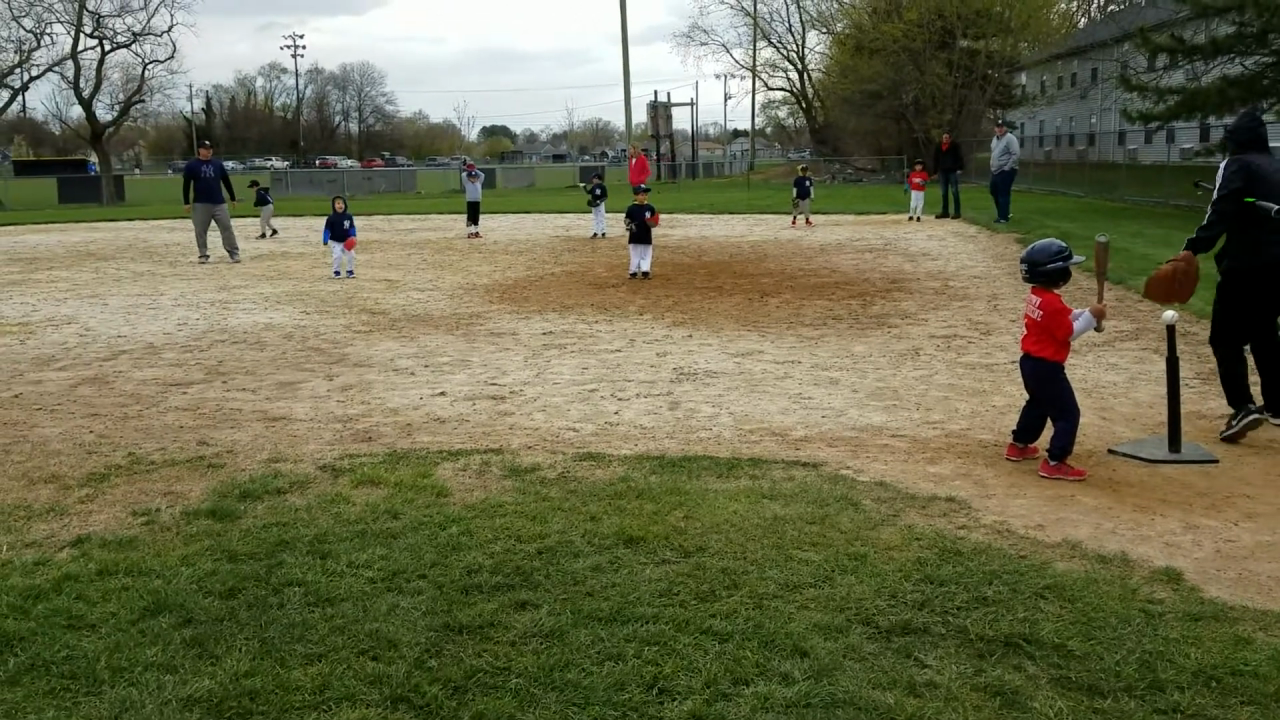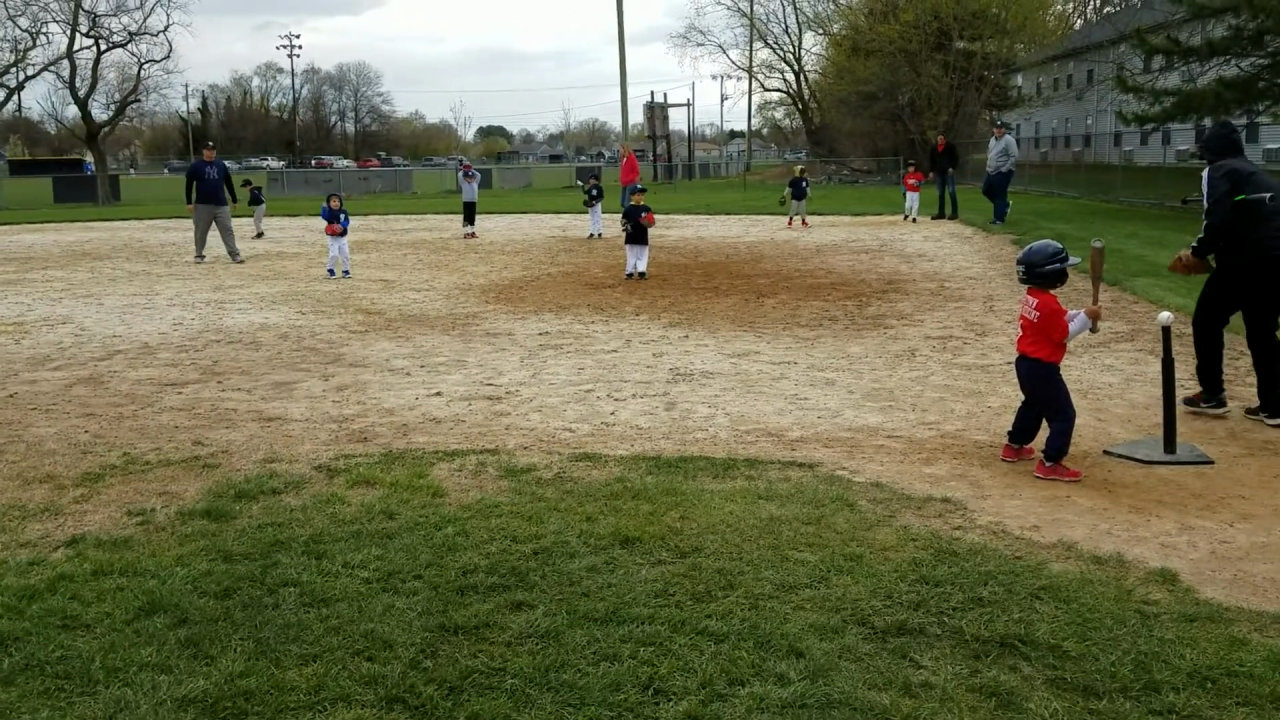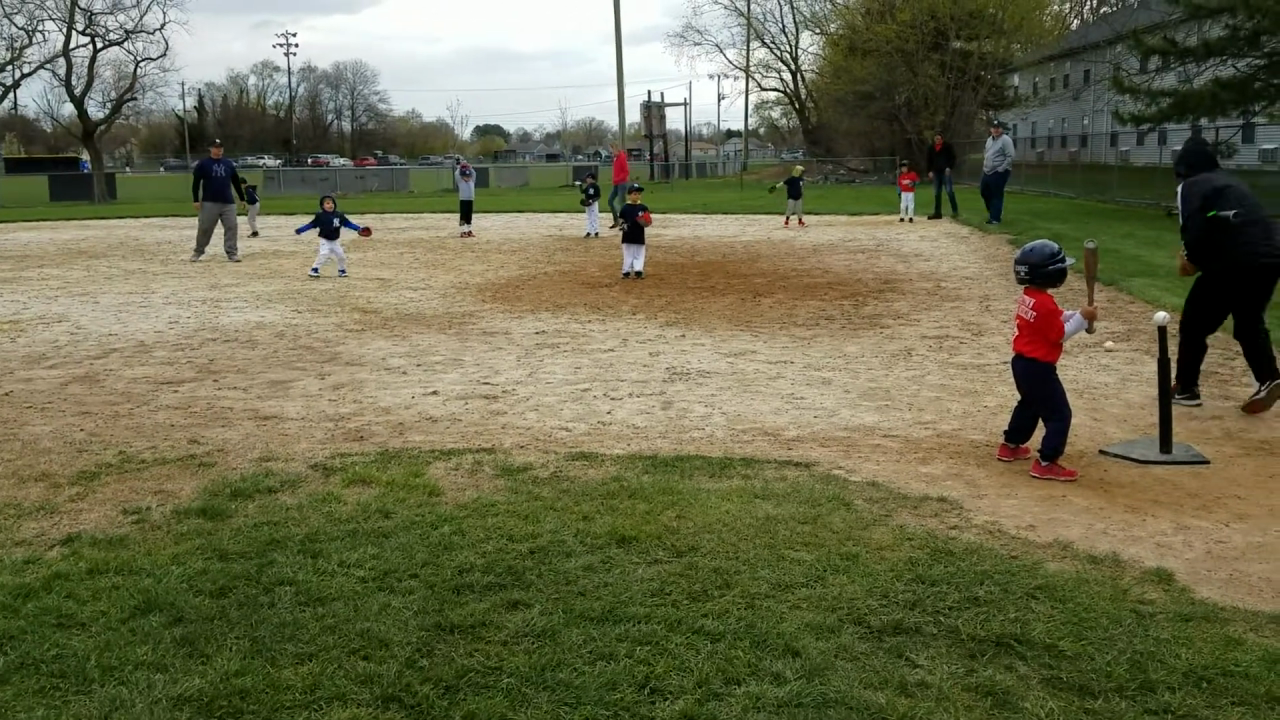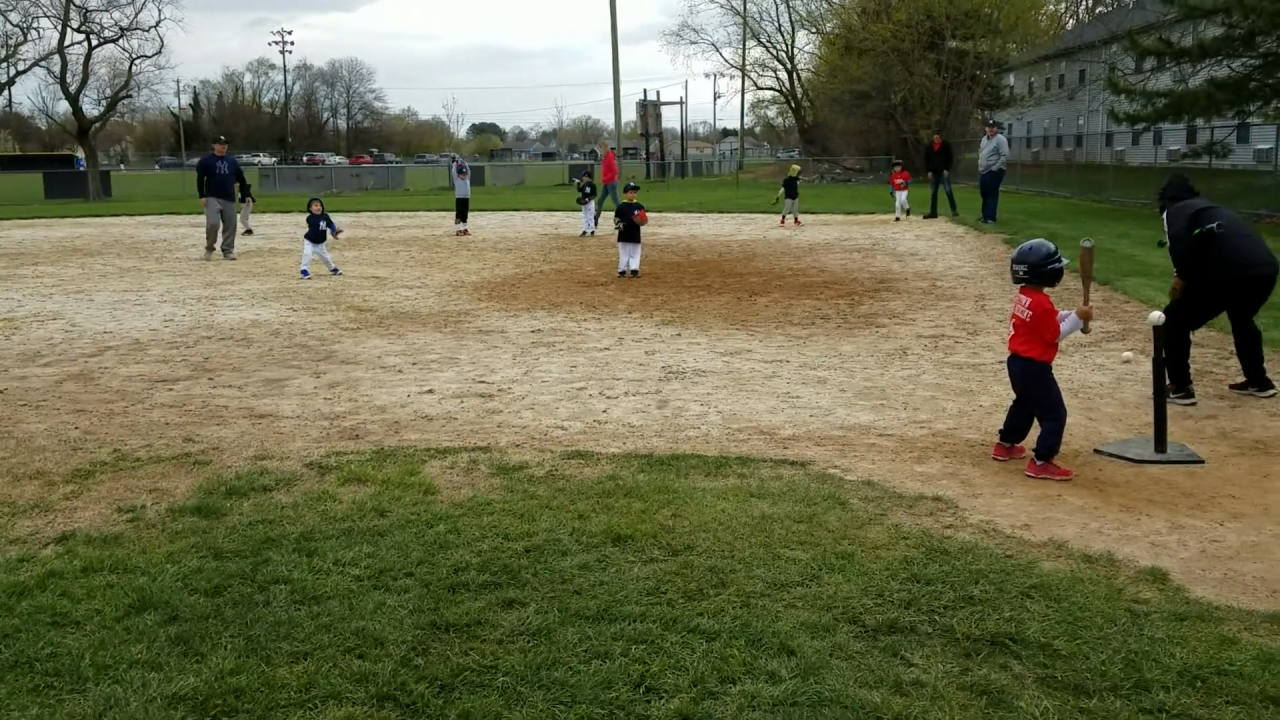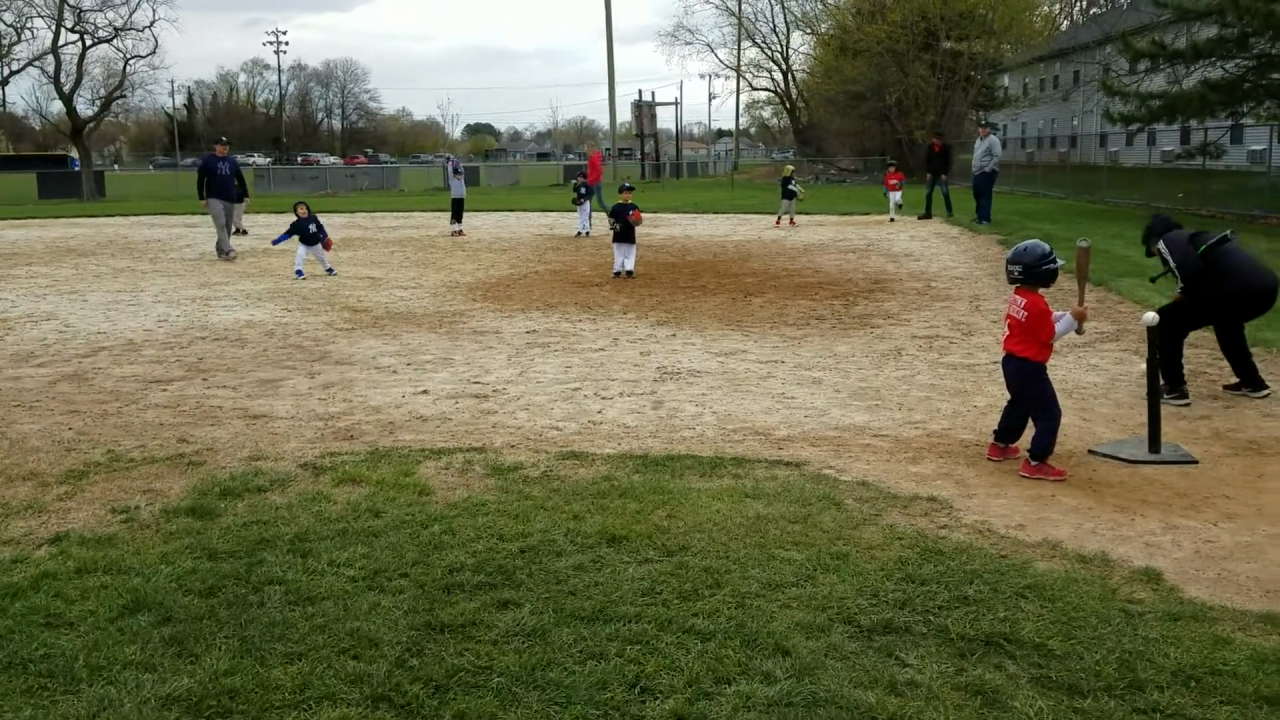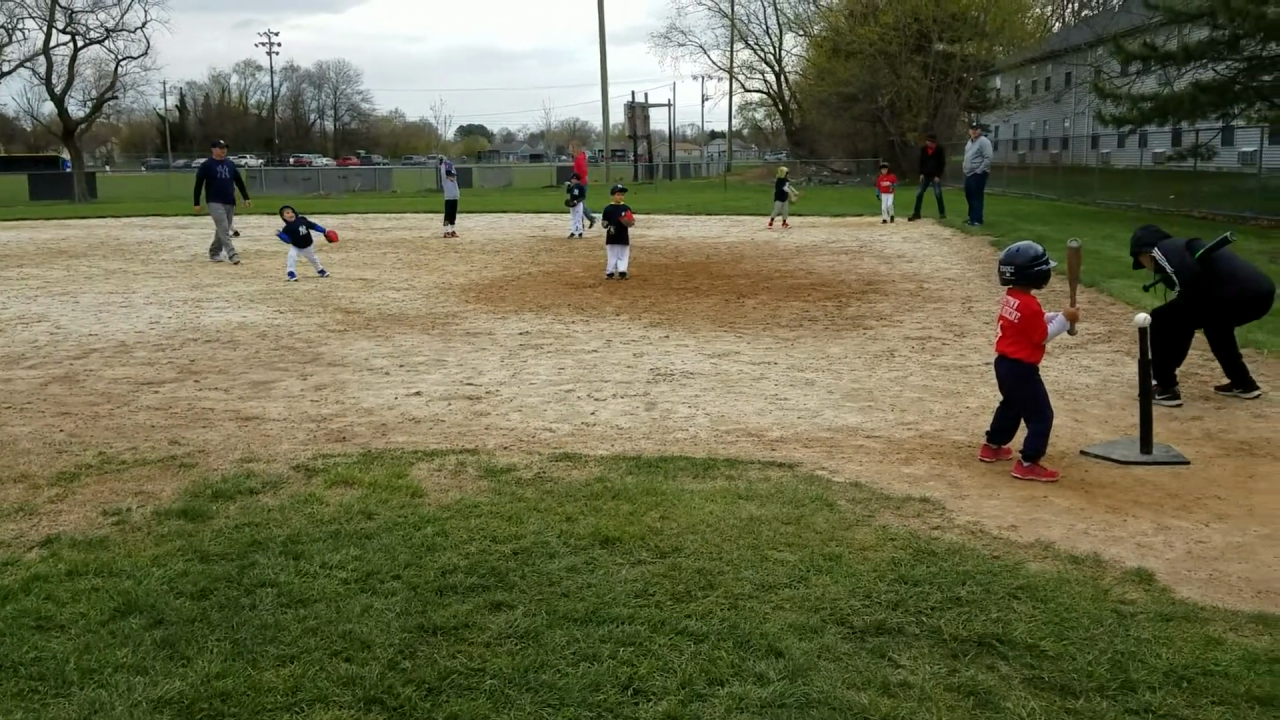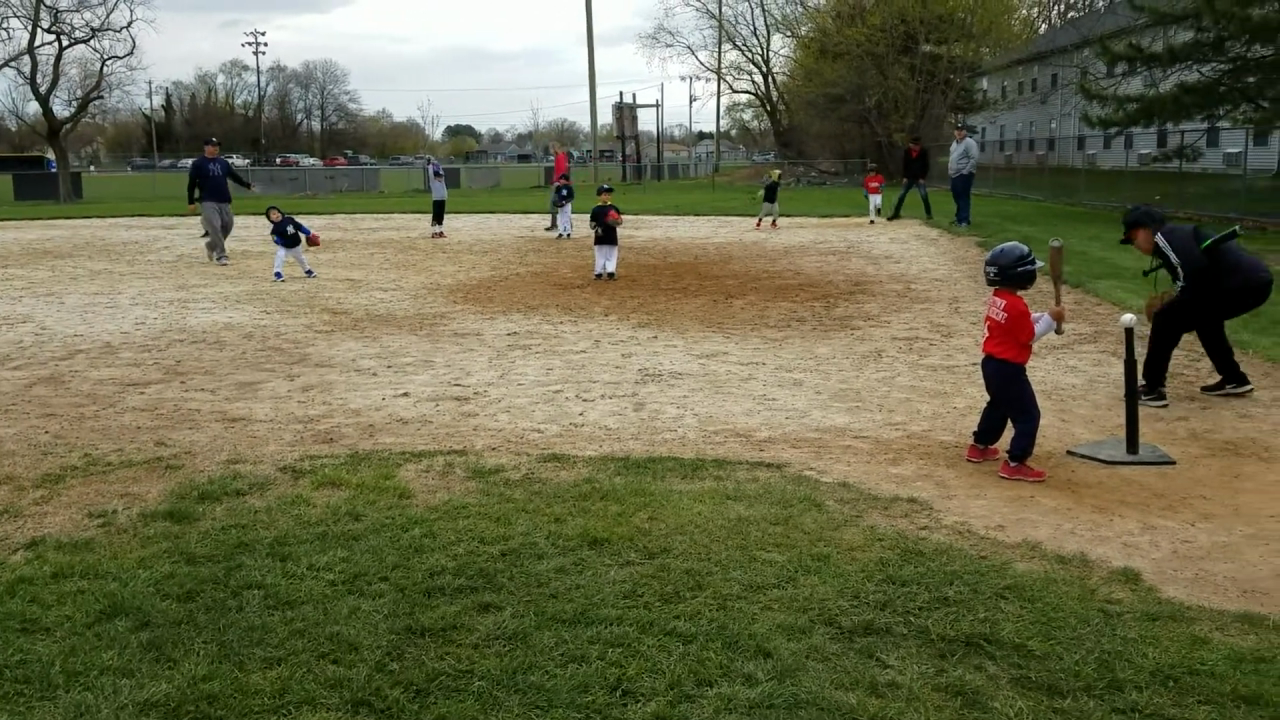
dt=0.2s
person 1, frame 1
left shoulder: (1236, 165)
left elbow: (1221, 212)
left wrist: (1194, 247)
left hip: (1246, 266)
left knee: (1226, 339)
left ankle: (1243, 408)
person 1, frame 2
left shoulder: (1216, 171)
left elbow: (1217, 218)
left wrist: (1198, 252)
right wrist: (1207, 252)
left hip: (1245, 260)
left knee: (1207, 322)
left ankle: (1212, 395)
person 1, frame 3
left shoulder: (1190, 186)
right shoulder: (1232, 184)
left elbow: (1193, 231)
left wrist: (1192, 259)
right wrist: (1199, 258)
left hip: (1231, 265)
left knee: (1193, 324)
right knee: (1250, 322)
left ankle: (1186, 388)
person 1, frame 4
left shoulder: (1174, 212)
right shoulder: (1215, 210)
left elbow: (1182, 251)
left wrist: (1182, 277)
left hip: (1230, 274)
left knee: (1174, 321)
right knee: (1242, 317)
left ankle: (1180, 388)
right ankle: (1259, 382)
person 1, frame 5
left shoulder: (1167, 241)
left elbow: (1190, 271)
left wrist: (1182, 294)
left hip: (1234, 291)
right hip: (1266, 288)
left knee: (1167, 321)
right knee: (1226, 320)
left ankle: (1174, 388)
right ankle: (1252, 382)
person 1, frame 6
left shoulder: (1161, 249)
left elbow: (1188, 278)
right elbow: (1185, 319)
left wrist: (1178, 301)
left hip: (1233, 296)
left knee: (1160, 321)
right knee: (1214, 319)
left ankle: (1166, 389)
right ankle: (1243, 383)
person 1, frame 7
left shoulder: (1165, 236)
right shoulder: (1179, 236)
left elbow: (1193, 270)
left wrist: (1178, 297)
left hip: (1238, 286)
right hip: (1258, 283)
left knee: (1165, 319)
right knee: (1204, 315)
left ankle: (1153, 389)
right ankle: (1234, 379)
person 2, frame 1
left shoulder: (1036, 295)
right shoulder: (1051, 302)
left elbow: (1065, 317)
right elbow: (1069, 333)
left wrist: (1088, 313)
right wrist: (1091, 316)
left hip: (1030, 361)
right hip: (1047, 367)
left knee: (1038, 404)
right knee: (1067, 413)
left ankle: (1019, 445)
right ankle: (1054, 463)
person 2, frame 2
left shoulder: (1031, 296)
right shoulder: (1048, 303)
left elbow: (1060, 319)
right elbow: (1064, 334)
left wrist: (1082, 314)
right wrist: (1087, 317)
left hip: (1025, 362)
right hip: (1042, 368)
left knee: (1033, 405)
right knee: (1063, 414)
left ankle: (1014, 446)
right ankle: (1050, 464)
person 2, frame 3
left shoulder: (1027, 296)
right shoulder: (1045, 303)
left elbow: (1055, 319)
right elbow: (1060, 334)
left wrist: (1078, 314)
right wrist: (1082, 318)
left hip: (1021, 362)
right hip: (1038, 367)
left knee: (1029, 404)
right knee: (1059, 414)
left ankle: (1011, 445)
right ankle: (1046, 463)
person 2, frame 4
left shoulder: (1023, 295)
right shoulder: (1040, 303)
right elbow: (1055, 334)
left wrist: (1072, 314)
right wrist: (1078, 318)
left hip: (1017, 361)
right hip: (1034, 367)
left knee: (1024, 404)
right knee: (1054, 413)
left ankle: (1005, 444)
right ankle: (1041, 462)
person 2, frame 5
left shoulder: (1017, 296)
right shoulder: (1036, 303)
right elbow: (1050, 334)
left wrist: (1066, 315)
right wrist: (1073, 318)
left hip: (1012, 361)
right hip: (1029, 367)
left knee: (1019, 404)
right knee: (1049, 413)
left ankle: (1000, 445)
right ankle: (1035, 462)
person 2, frame 6
left shoulder: (1010, 297)
right shoulder: (1029, 304)
right elbow: (1042, 336)
left wrist: (1057, 316)
right wrist: (1065, 319)
left hip: (1004, 363)
right hip: (1021, 368)
left knee: (1011, 405)
right knee: (1041, 415)
left ankle: (992, 446)
right ankle: (1028, 463)
person 2, frame 7
left shoulder: (996, 298)
right shoulder: (1016, 305)
right elbow: (1029, 336)
left wrist: (1043, 316)
right wrist: (1050, 319)
left hip: (991, 363)
right hip: (1008, 369)
left knee: (998, 405)
right knee: (1028, 415)
left ankle: (979, 446)
right ankle: (1015, 464)
